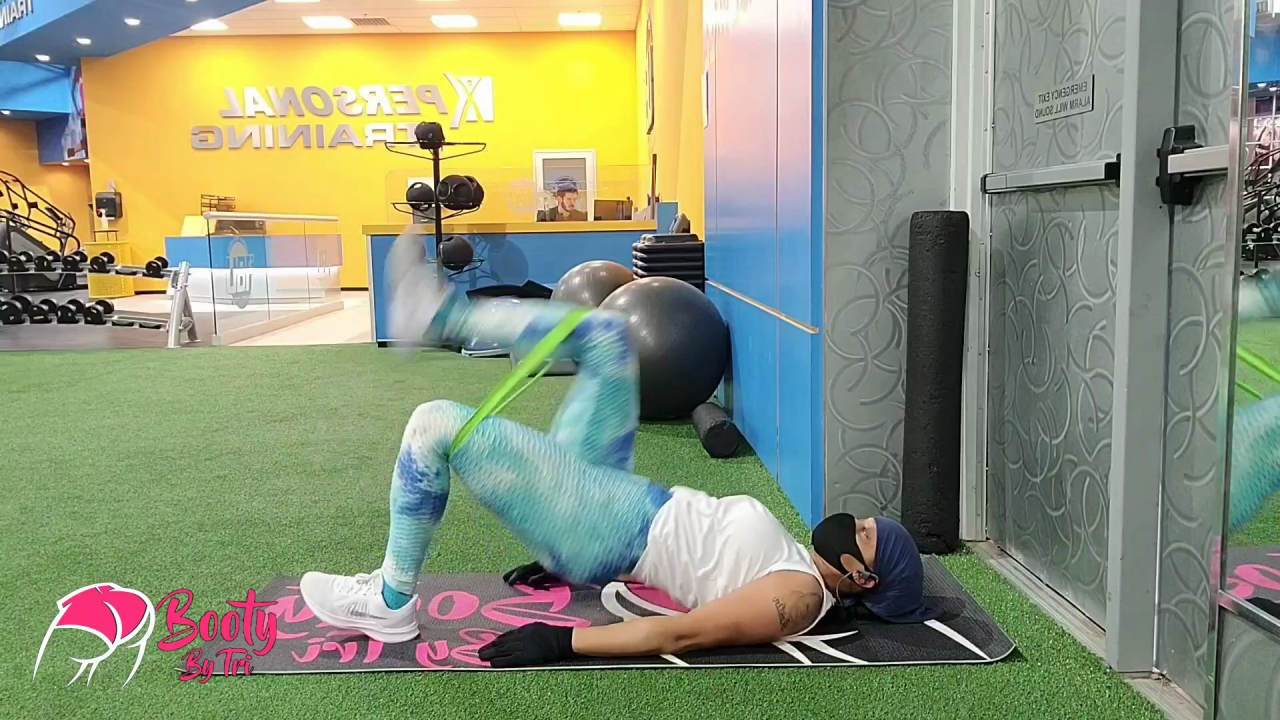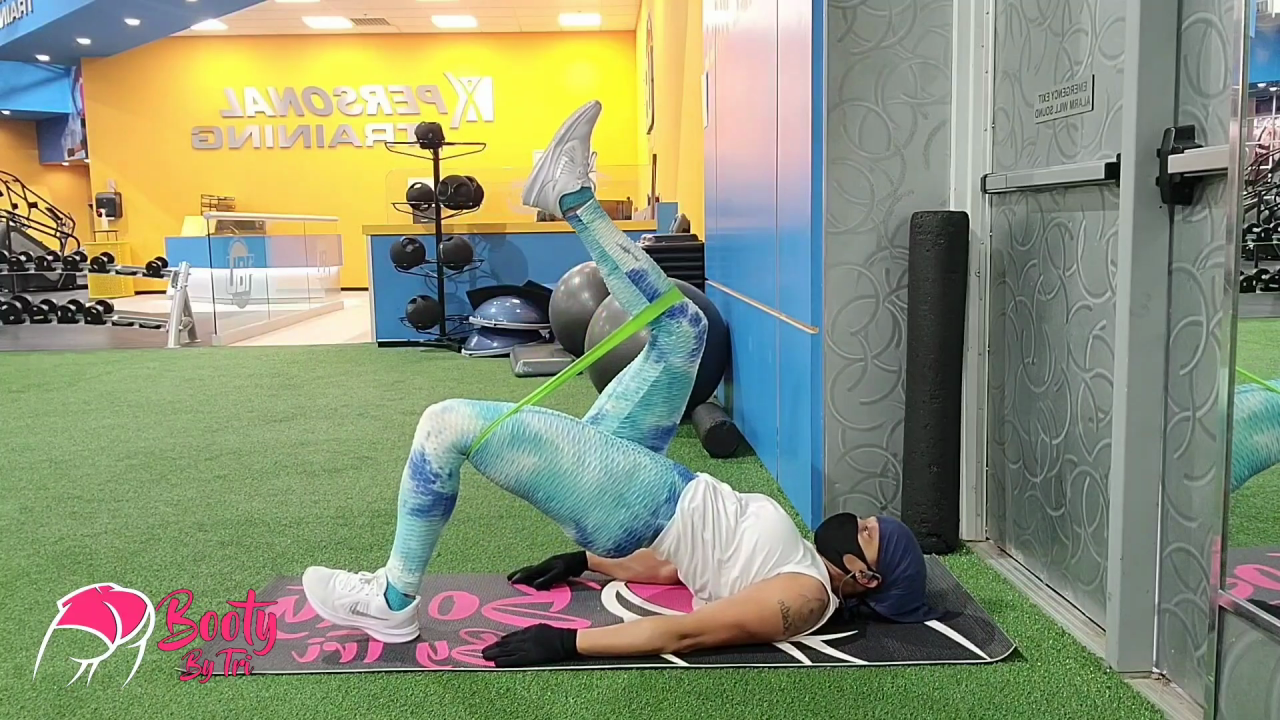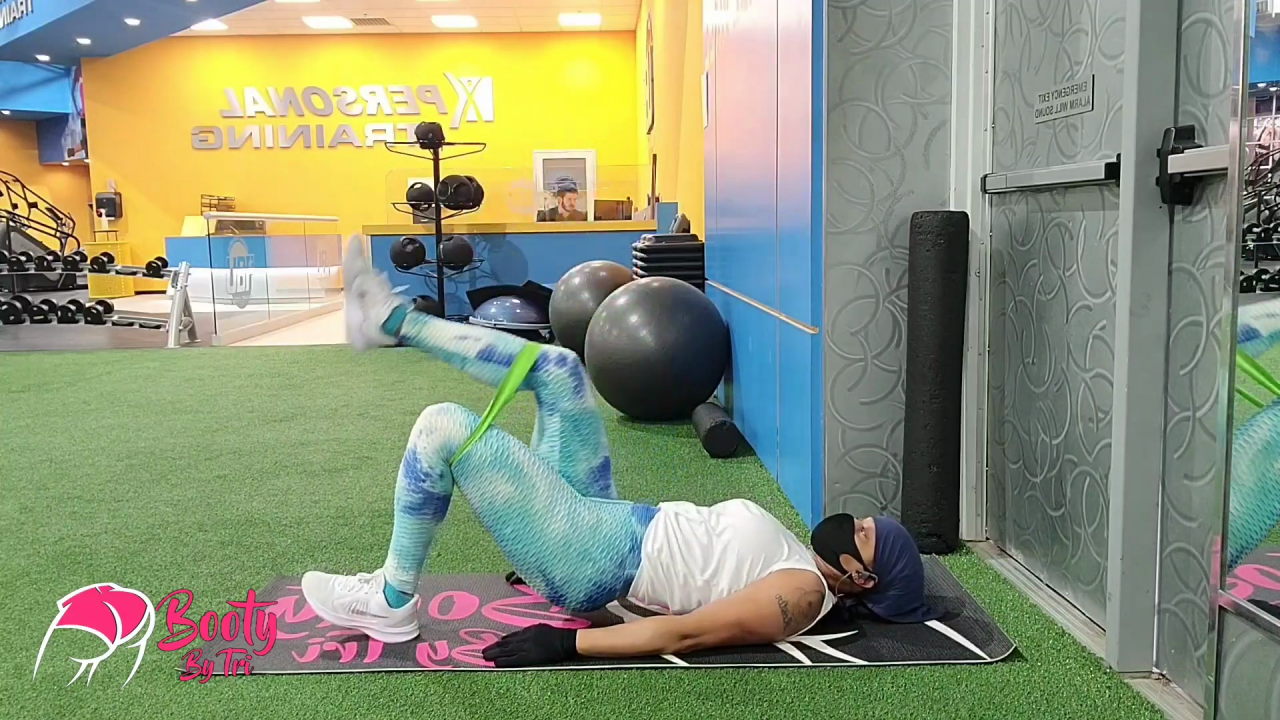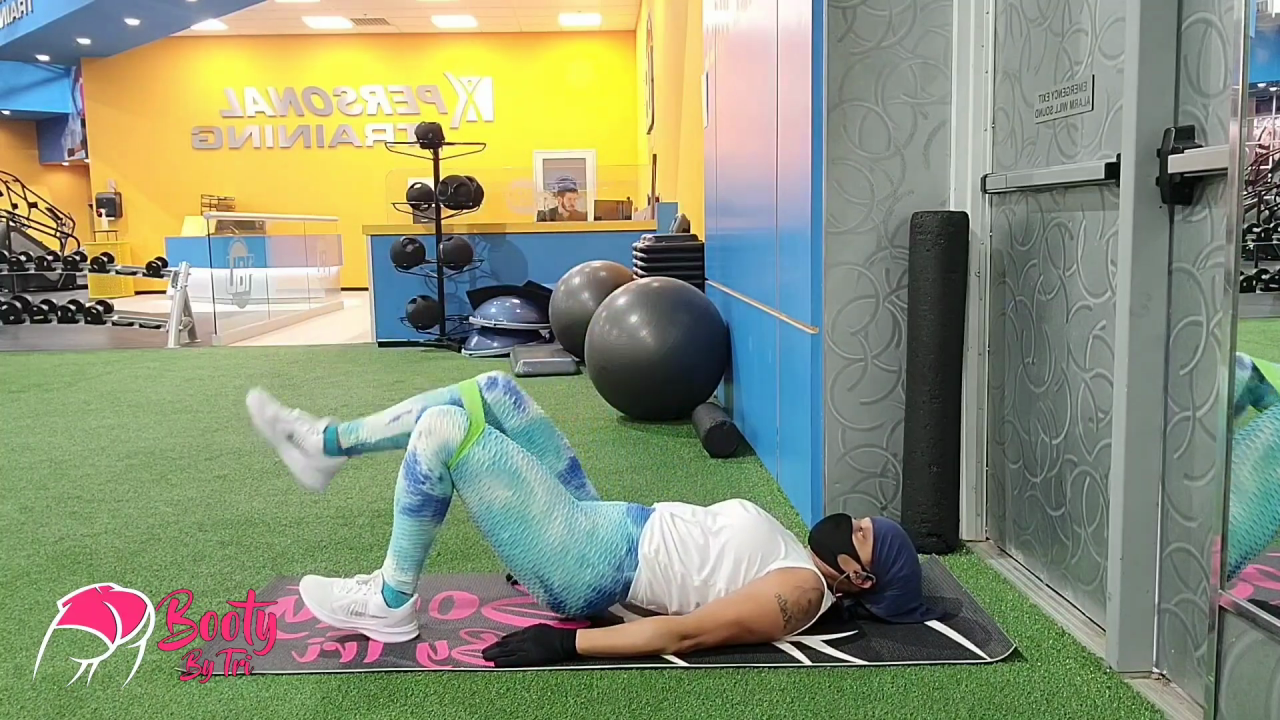
dt=1s
person 1, frame 1
left shoulder: (797, 597)
right shoulder: (795, 563)
left elbow: (679, 630)
left wrist: (563, 640)
left hip: (604, 532)
right hip: (626, 501)
left knee: (435, 426)
right knee: (606, 332)
left ankle: (390, 607)
right ankle: (435, 312)
person 1, frame 2
left shoulder: (804, 599)
right shoulder: (798, 561)
left elbow: (682, 633)
left wrist: (566, 642)
right wrist: (585, 561)
left hip: (627, 502)
right hip: (633, 481)
left knee: (447, 424)
right knee: (682, 327)
left ankle: (392, 603)
right ankle: (571, 196)
person 1, frame 3
left shoulder: (800, 596)
right shoulder: (794, 559)
left elbow: (685, 632)
left wrist: (568, 641)
left hip: (589, 561)
right hip: (608, 522)
left knee: (444, 426)
right knee: (557, 367)
left ankle: (390, 607)
right ankle: (390, 317)
person 1, frame 4
left shoulder: (799, 593)
right shoulder: (788, 553)
left elbow: (682, 632)
left wrist: (566, 641)
left hip: (584, 564)
right hip: (598, 520)
left knee: (442, 428)
right knee: (491, 391)
left ankle: (389, 604)
right ankle: (325, 443)
